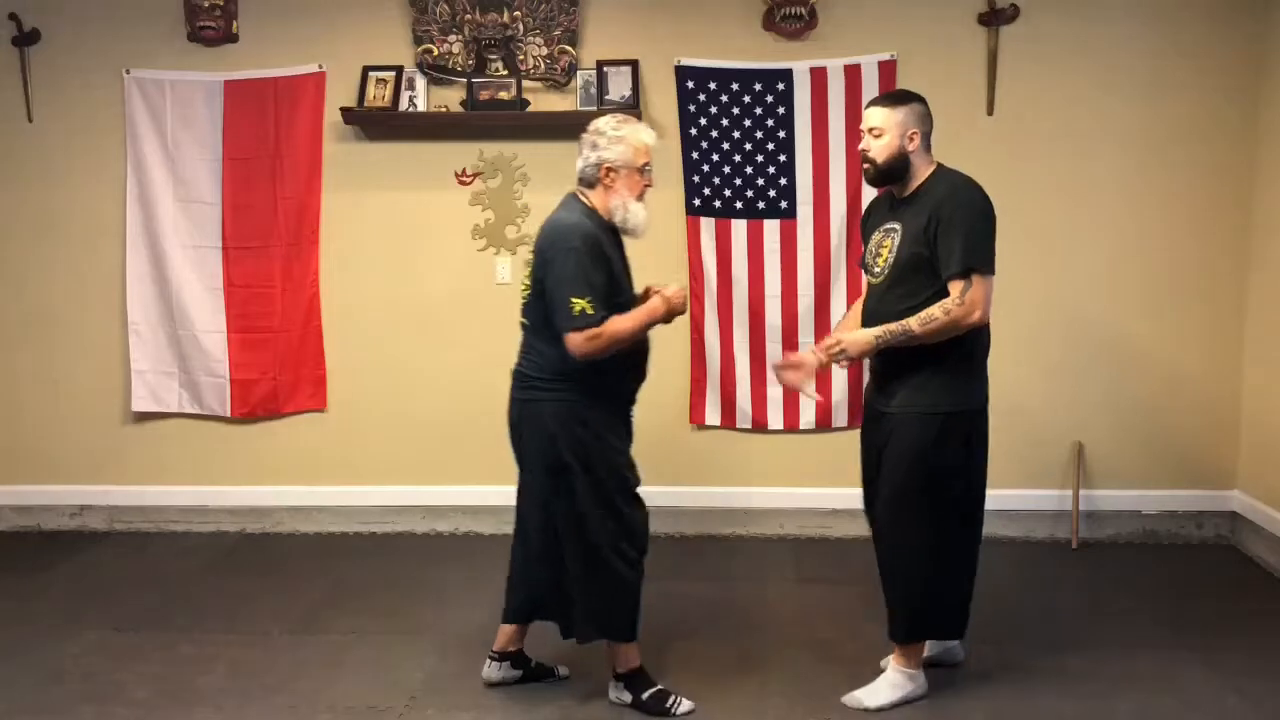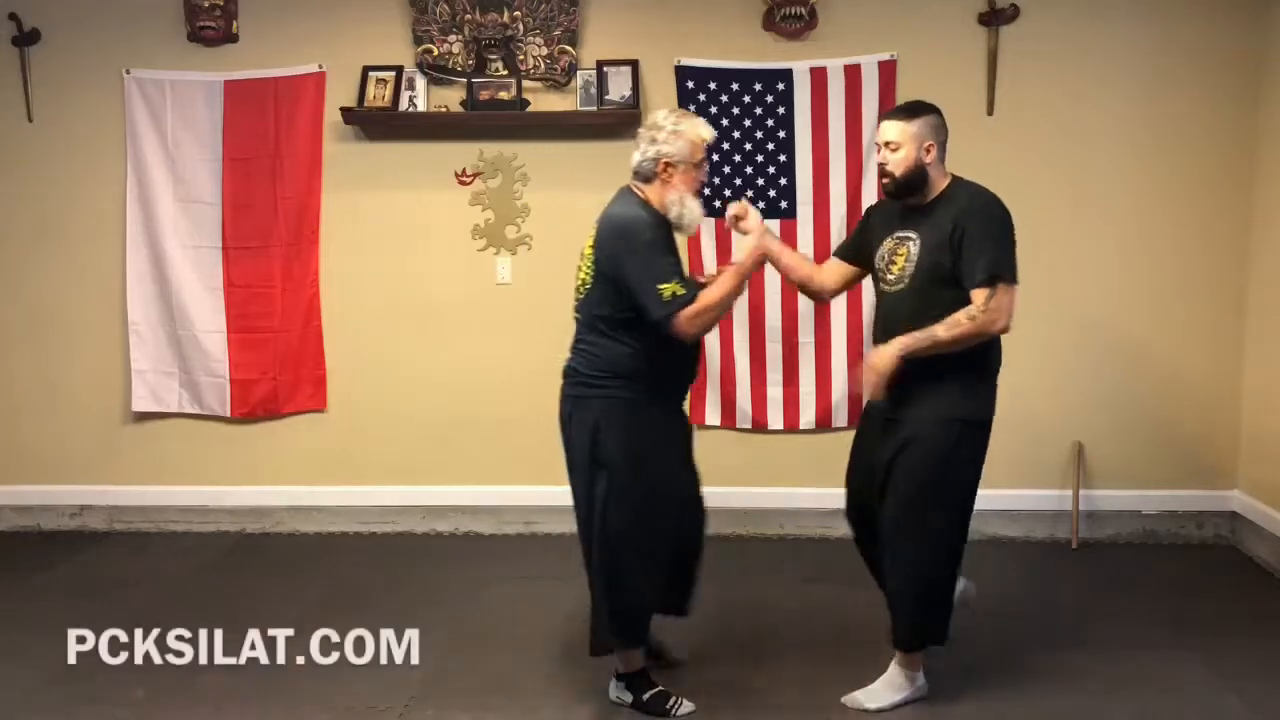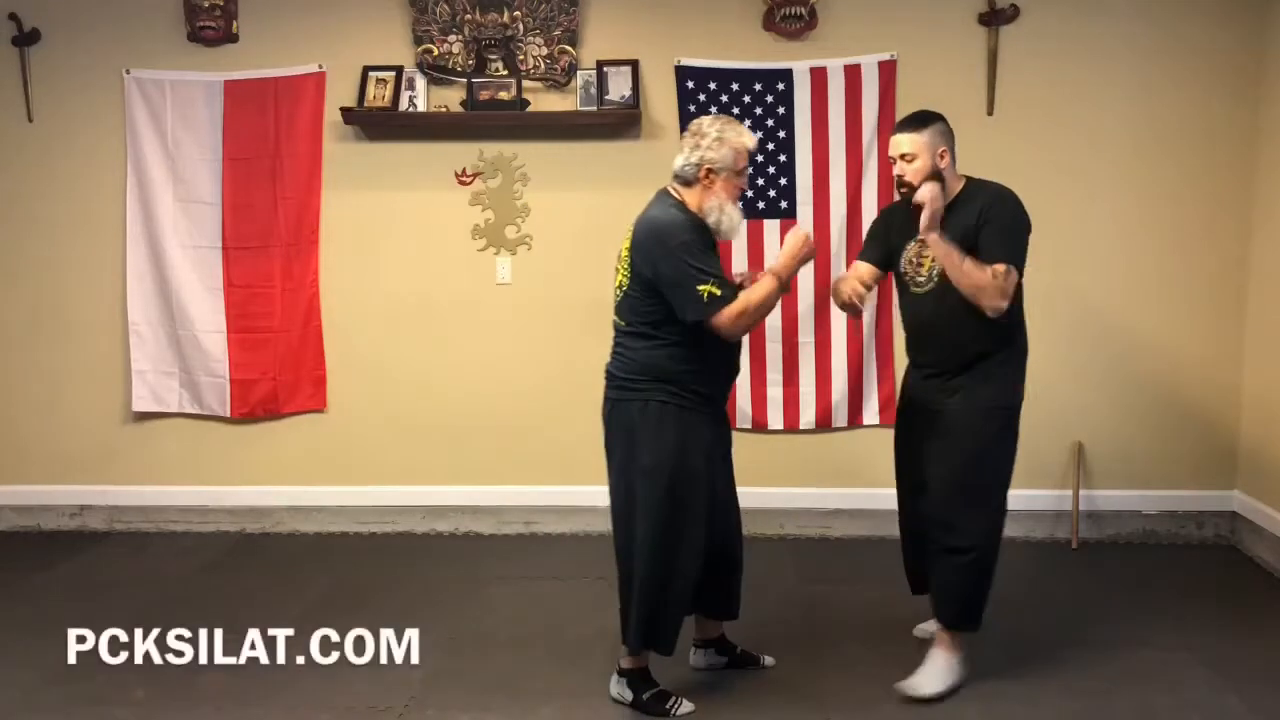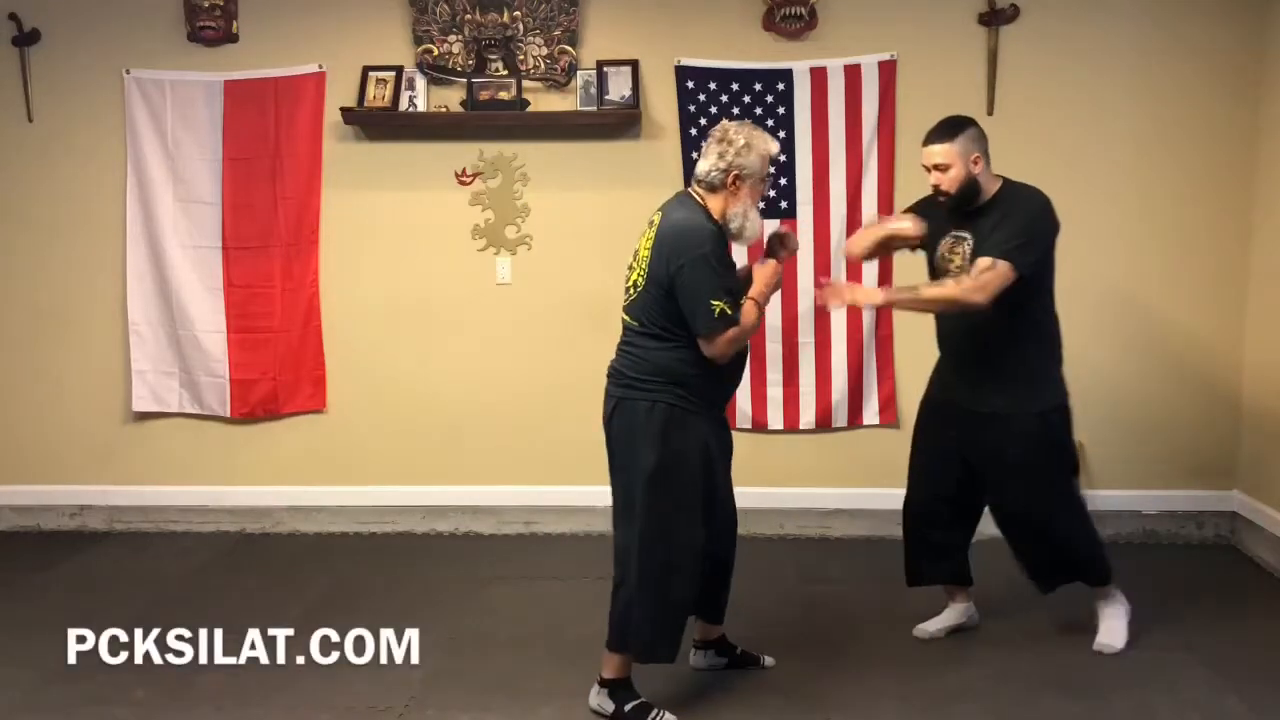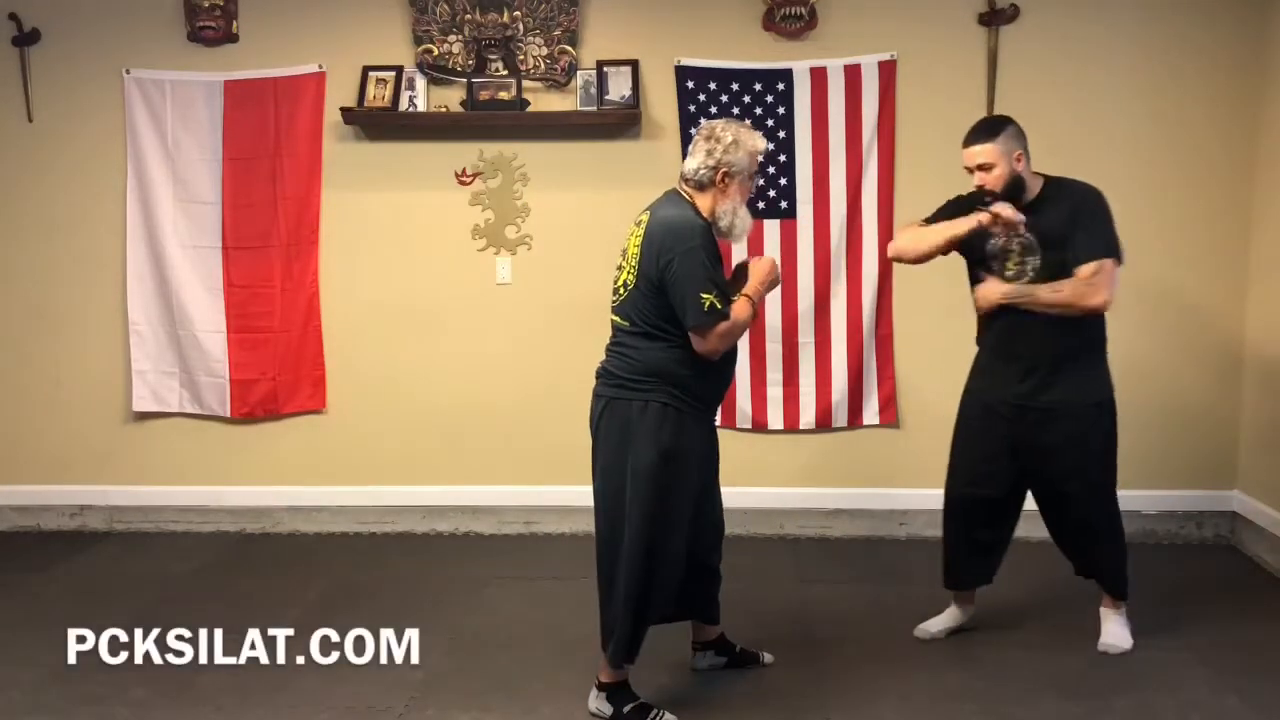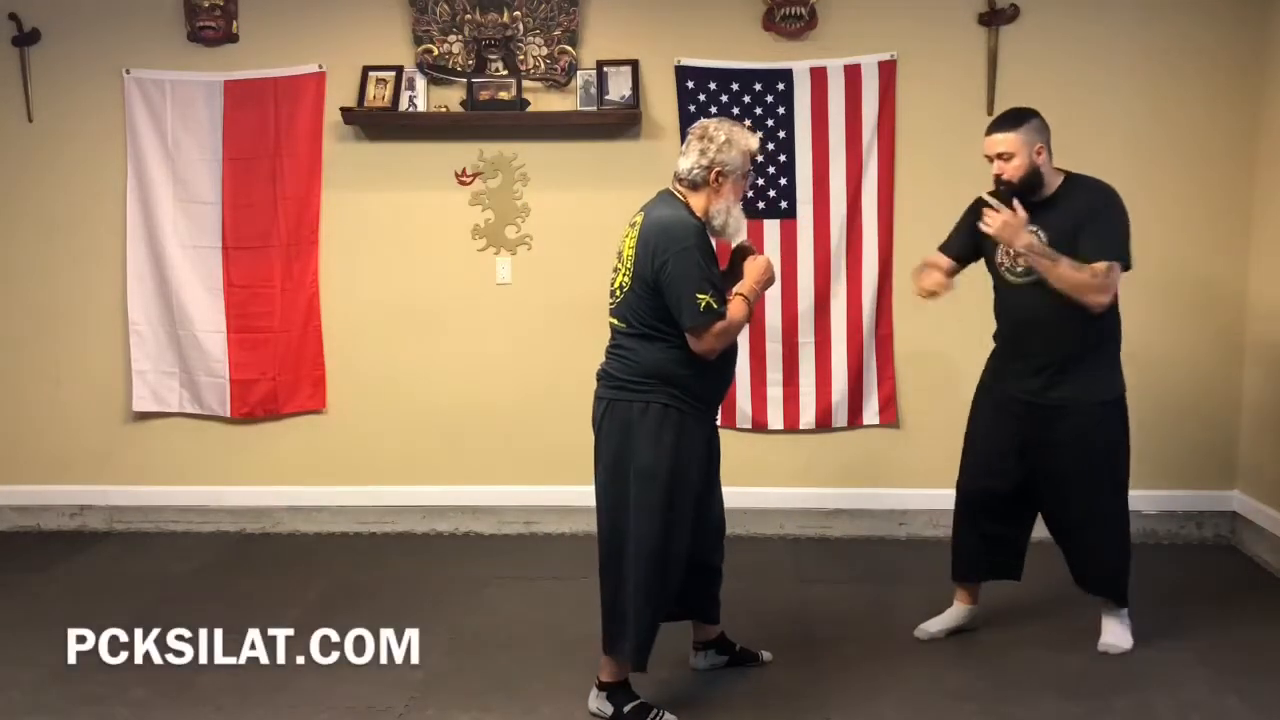
dt=0.3s
person 1, frame 1
left shoulder: (592, 225)
right shoulder: (574, 234)
right elbow: (586, 341)
left wrist: (643, 303)
right wrist: (656, 310)
left hip: (572, 409)
right hip: (566, 412)
left knee: (550, 530)
right knee: (613, 531)
left ankle: (506, 654)
person 1, frame 2
left shoulder: (639, 217)
right shoulder: (632, 227)
right elbow: (687, 321)
left wrist: (710, 283)
right wrist: (743, 269)
left hip: (635, 402)
right hip: (614, 408)
left knee: (678, 519)
right knee: (630, 533)
left ankle: (628, 630)
person 1, frame 3
left shoulder: (682, 219)
right shoulder: (668, 229)
right elbow: (728, 321)
left wrist: (744, 282)
right wrist: (786, 265)
left hip: (689, 405)
right hip: (655, 409)
left knee: (715, 525)
right knee: (661, 535)
left ankle: (709, 641)
right ankle: (631, 671)
person 1, frame 4
left shoulder: (690, 216)
right shoulder: (694, 236)
left elbow: (712, 298)
right elbow: (721, 342)
left wrist: (761, 264)
right wrist: (763, 289)
left hip: (683, 406)
right hip: (656, 409)
left knee: (712, 526)
right knee: (659, 540)
left ankle: (709, 642)
person 1, frame 5
left shoulder: (672, 214)
right shoulder: (685, 233)
right elbow: (711, 339)
left wrist: (734, 285)
right wrist: (754, 291)
left hip: (668, 407)
right hip: (647, 411)
left knee: (697, 529)
right knee: (641, 539)
left ankle: (709, 642)
person 1, frame 6
left shoulder: (667, 214)
right shoulder: (679, 232)
right elbow: (707, 337)
left wrist: (728, 277)
right wrist: (750, 289)
left hip: (670, 408)
right hip: (647, 413)
left knee: (697, 528)
right knee: (643, 541)
left ankle: (709, 642)
person 2, frame 1
left shoulder: (958, 200)
right shoulder: (879, 208)
left elbow: (968, 308)
left wrist: (872, 340)
right wrist: (825, 351)
left hip: (938, 398)
right hip: (889, 392)
left knee: (914, 524)
right knee: (890, 519)
left ankle: (908, 666)
right ankle: (939, 634)
person 2, frame 2
left shoulder: (977, 211)
right shoulder: (884, 214)
left elbow: (992, 316)
right elbow: (825, 280)
left wrist: (901, 348)
right wrist: (764, 239)
left hip: (951, 404)
right hip: (893, 398)
left knee: (916, 528)
right knee: (867, 509)
left ankle: (907, 670)
right ankle: (942, 587)
person 2, frame 3
left shoulder: (996, 206)
right shoulder: (894, 217)
left elbow: (995, 299)
right elbow: (859, 281)
left wrist: (935, 236)
right wrist: (846, 290)
left hip: (984, 390)
right hip: (923, 385)
left knee: (960, 515)
right knee: (919, 508)
left ankle: (949, 649)
right ankle: (953, 606)
person 2, frame 4
left shoulder: (1026, 209)
right shoulder: (935, 210)
left elbow: (977, 291)
right elbow: (857, 249)
left wrist: (884, 297)
right wrist: (886, 229)
left hip: (1023, 395)
right hip: (954, 386)
left knee: (1039, 506)
right knee: (930, 502)
left ankle: (1107, 597)
right ankle: (960, 601)
person 2, frame 5
left shoulder: (1078, 203)
right shoulder: (974, 206)
left elbow: (1097, 293)
right elbow: (903, 248)
left wrist: (1005, 293)
right wrist: (976, 223)
left hip: (1073, 392)
right hip: (995, 387)
left knee: (1087, 504)
right knee: (970, 497)
left ankle: (1115, 605)
right ankle: (961, 604)
person 2, frame 6
left shoulder: (1094, 201)
right shoulder: (990, 209)
left elbow: (1098, 294)
right elbow: (937, 265)
left wrist: (1028, 246)
right wrist: (931, 276)
left hip: (1084, 390)
right hip: (1008, 382)
left knee: (1092, 505)
right knee: (982, 492)
left ankle: (1114, 609)
right ankle: (965, 604)
